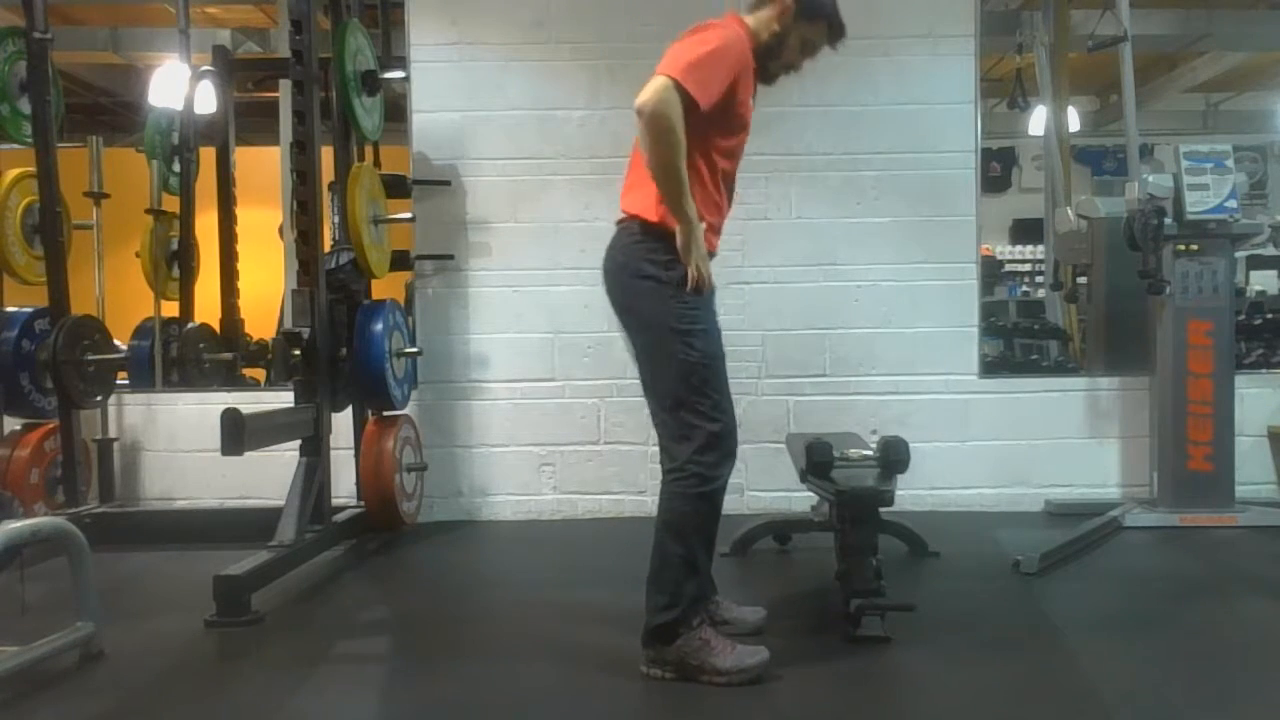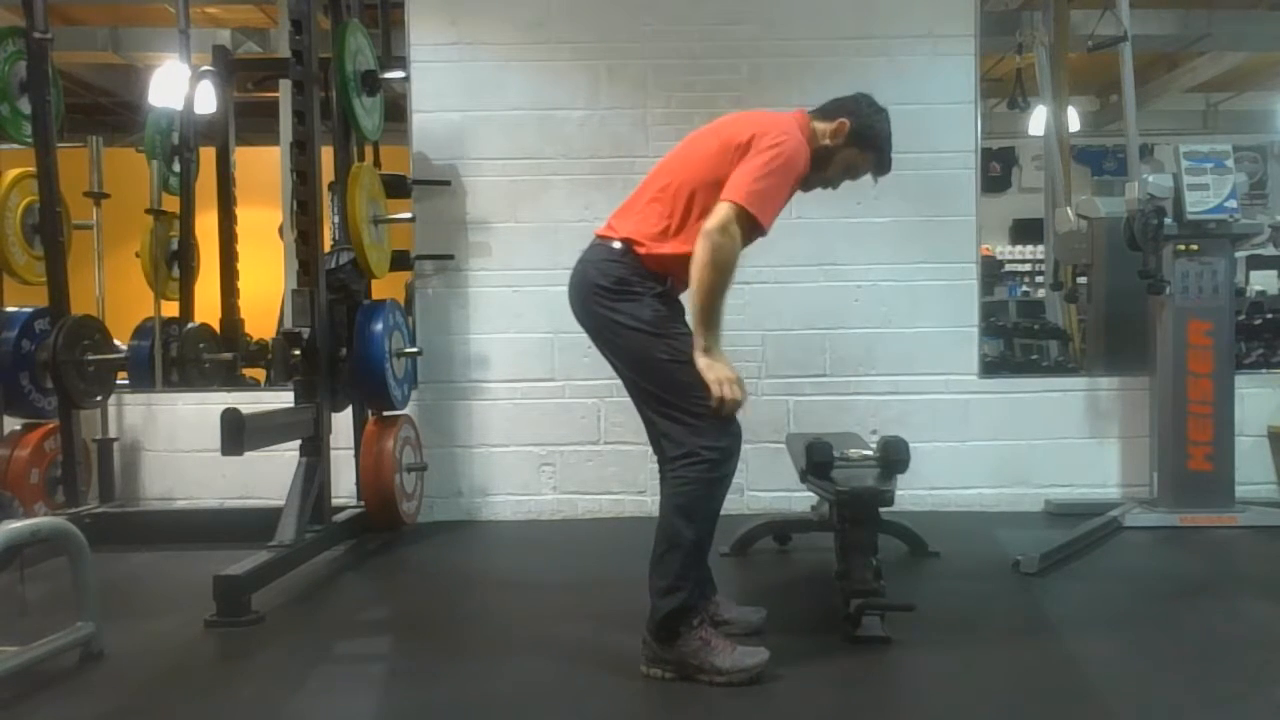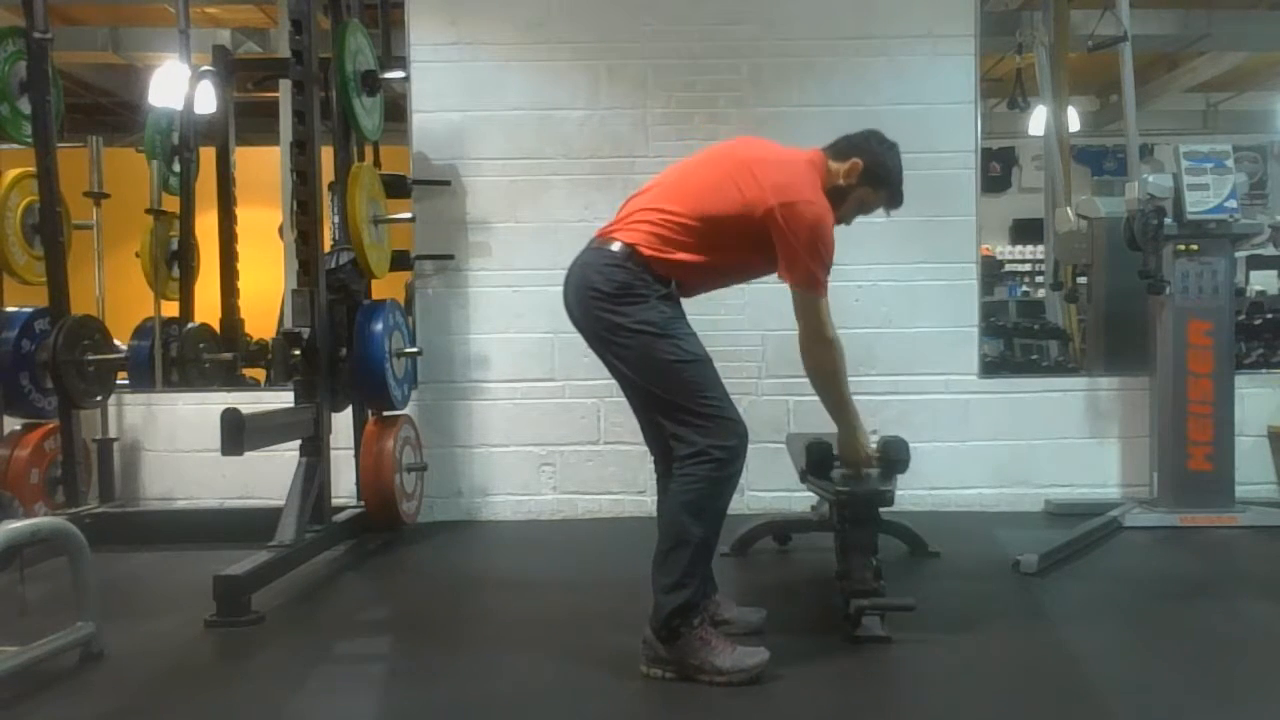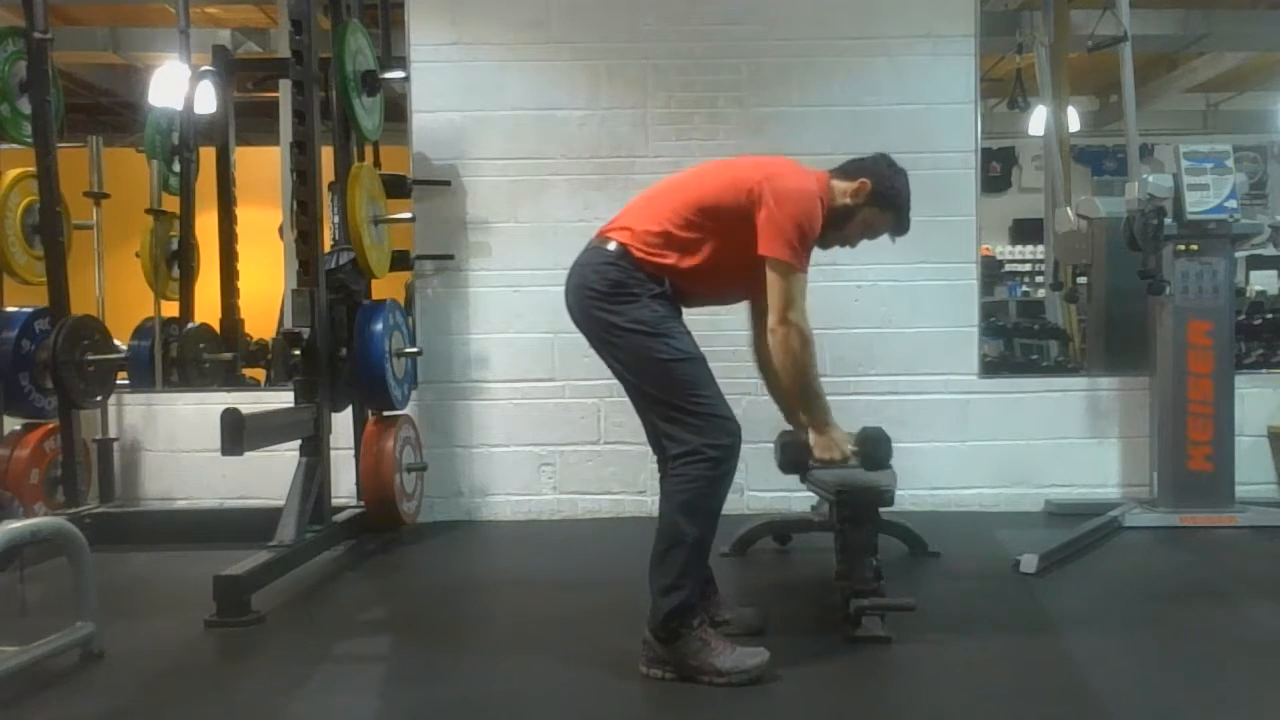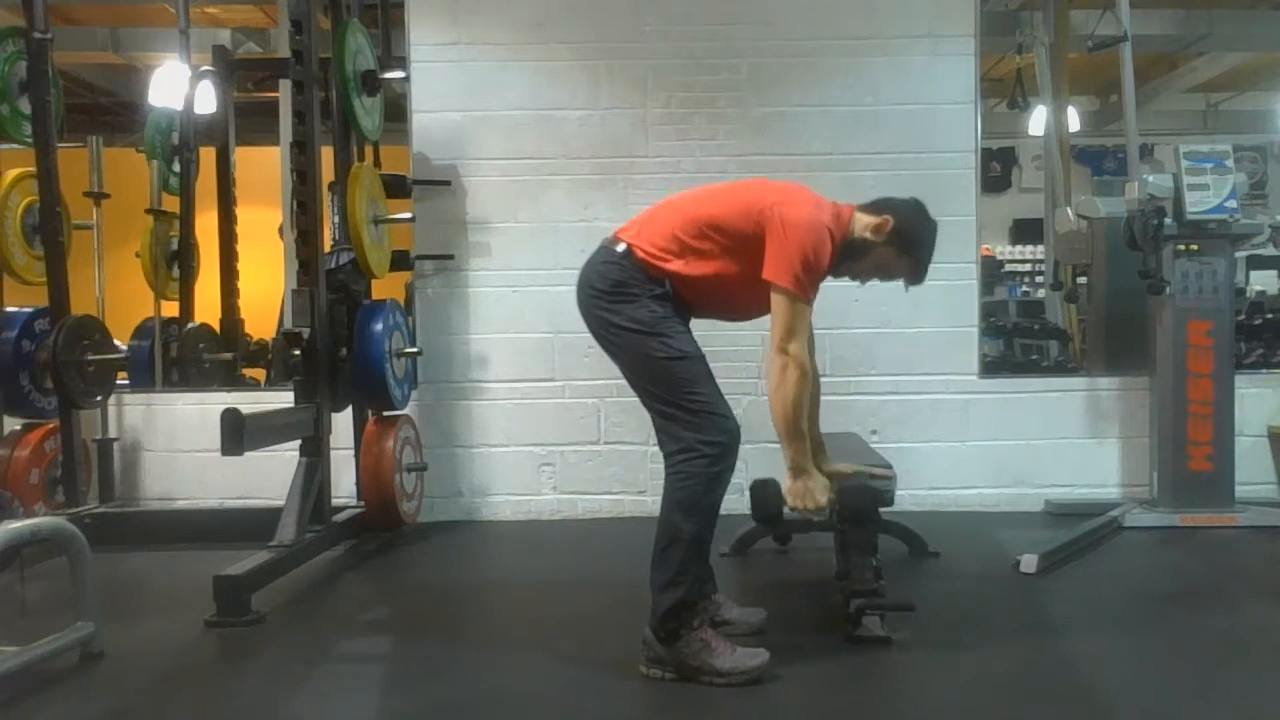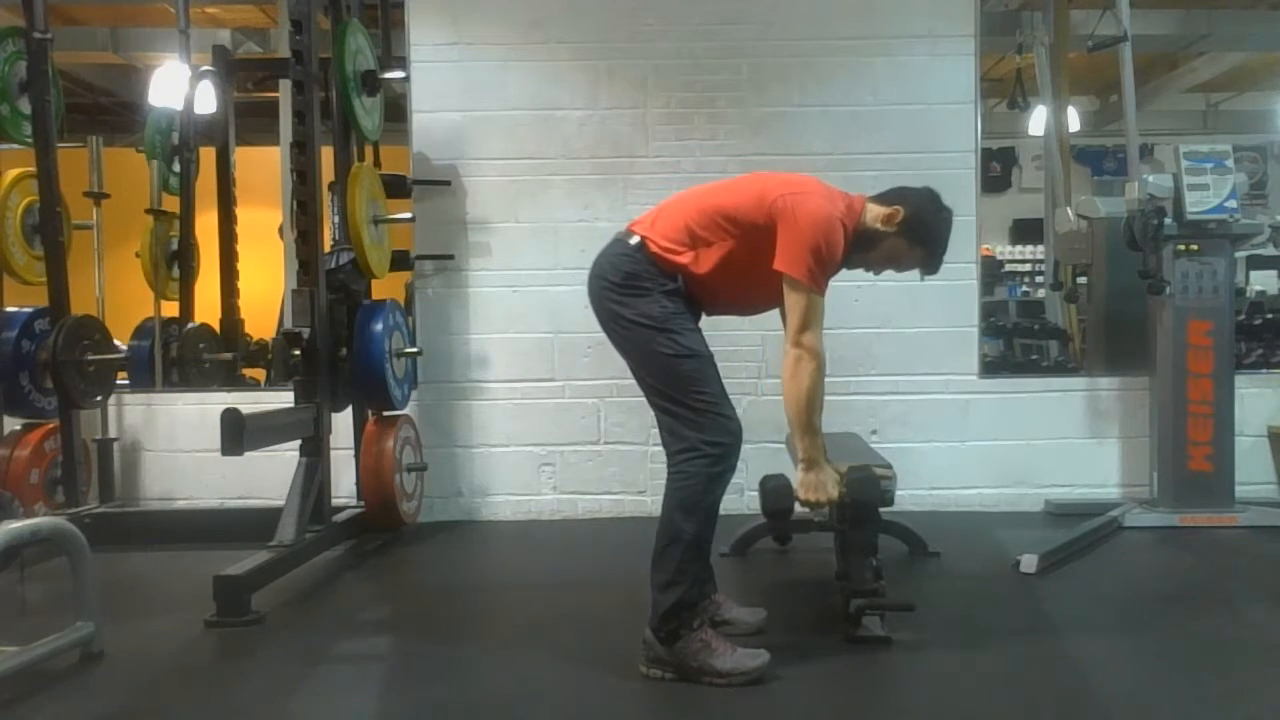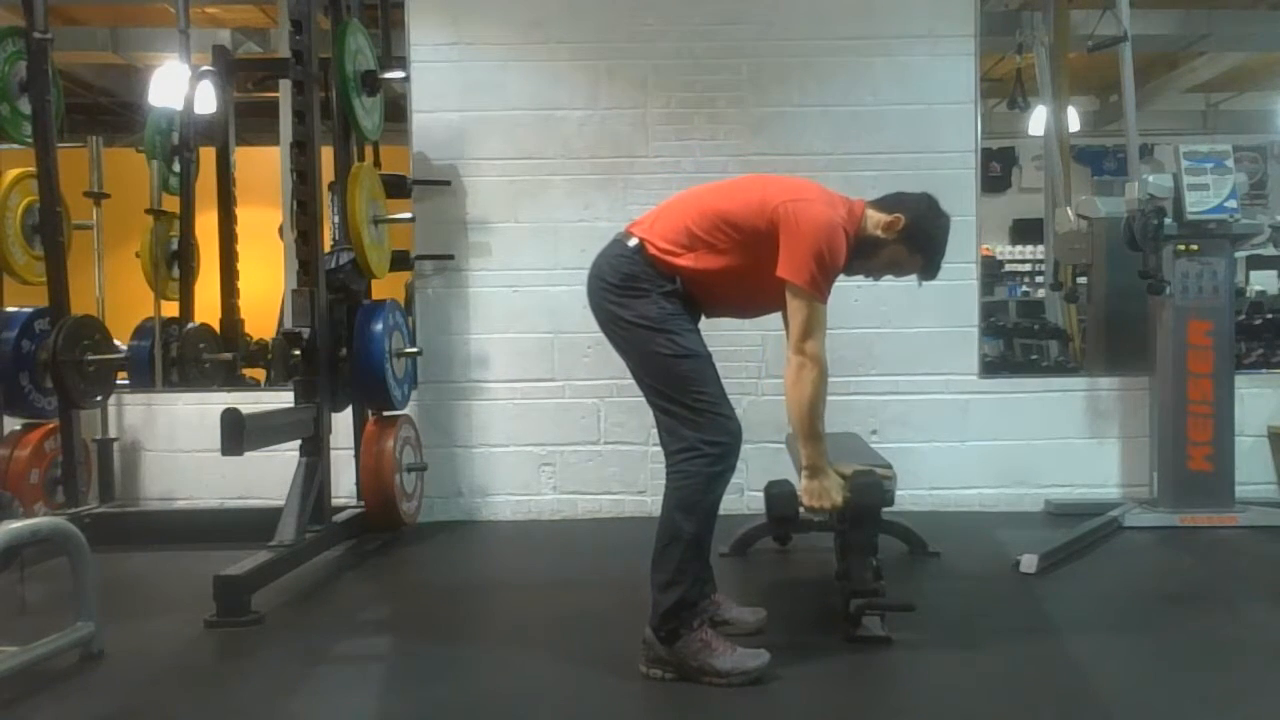
dt=0.5s
person 1, frame 1
left shoulder: (732, 57)
right elbow: (653, 105)
left wrist: (691, 236)
right wrist: (687, 227)
left hip: (667, 263)
right hip: (660, 262)
left knee: (704, 439)
right knee: (703, 443)
left ankle: (693, 598)
right ankle: (672, 633)
person 1, frame 2
left shoulder: (765, 133)
right shoulder: (787, 145)
right elbow: (719, 235)
right wrist: (706, 351)
left hip: (612, 277)
right hip: (625, 284)
left knee: (691, 442)
right knee: (710, 441)
left ankle: (693, 598)
right ankle: (673, 634)
person 1, frame 3
left shoulder: (773, 165)
right shoulder: (805, 203)
right elbow: (818, 339)
right wrist: (850, 429)
left hip: (598, 274)
right hip: (624, 287)
left knee: (688, 446)
right knee: (717, 443)
left ankle: (694, 598)
right ankle: (674, 634)
person 1, frame 4
left shoulder: (787, 206)
right shoulder: (797, 197)
left elbow: (771, 334)
right elbow: (787, 330)
left wrist: (809, 425)
right wrist: (824, 427)
left hip: (610, 280)
right hip: (621, 283)
left knee: (692, 441)
right knee: (710, 440)
left ankle: (694, 597)
right ankle: (674, 635)
person 1, frame 5
left shoulder: (813, 234)
right shoulder: (807, 229)
left elbow: (801, 360)
right elbow: (787, 360)
left wrist: (817, 458)
right wrist: (800, 470)
left hip: (632, 285)
right hip: (625, 284)
left knee: (703, 440)
right knee: (709, 441)
left ankle: (695, 597)
right ankle: (673, 634)
person 1, frame 6
left shoulder: (824, 223)
right shoulder: (820, 219)
left elbow: (803, 347)
right elbow: (802, 349)
left wrist: (817, 456)
right wrist: (810, 463)
left hip: (644, 280)
right hip: (638, 279)
left knee: (706, 441)
right knee: (710, 443)
left ankle: (695, 597)
right ankle: (674, 635)
person 1, frame 7
left shoulder: (823, 225)
right shoulder: (821, 226)
left elbow: (804, 355)
right elbow: (805, 357)
left wrist: (819, 460)
right wrist: (815, 468)
left hip: (644, 280)
right hip: (637, 279)
left knee: (706, 441)
right knee: (709, 443)
left ankle: (696, 597)
right ankle: (675, 634)
